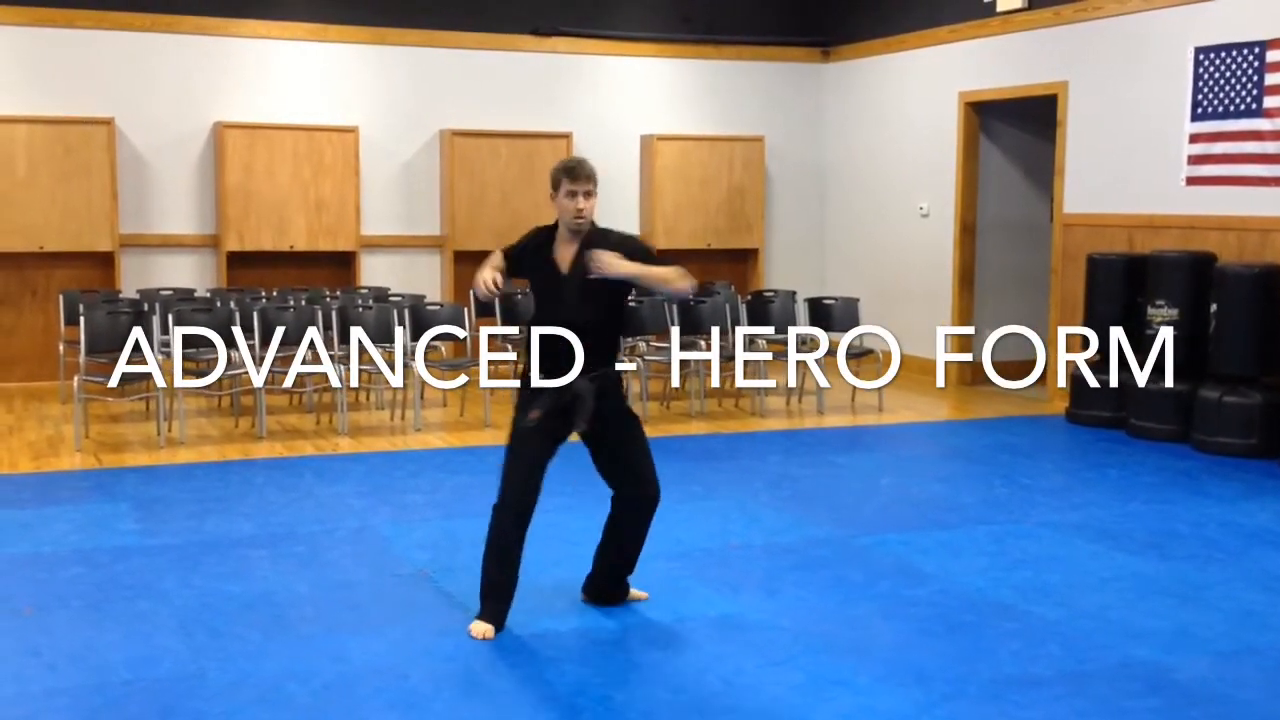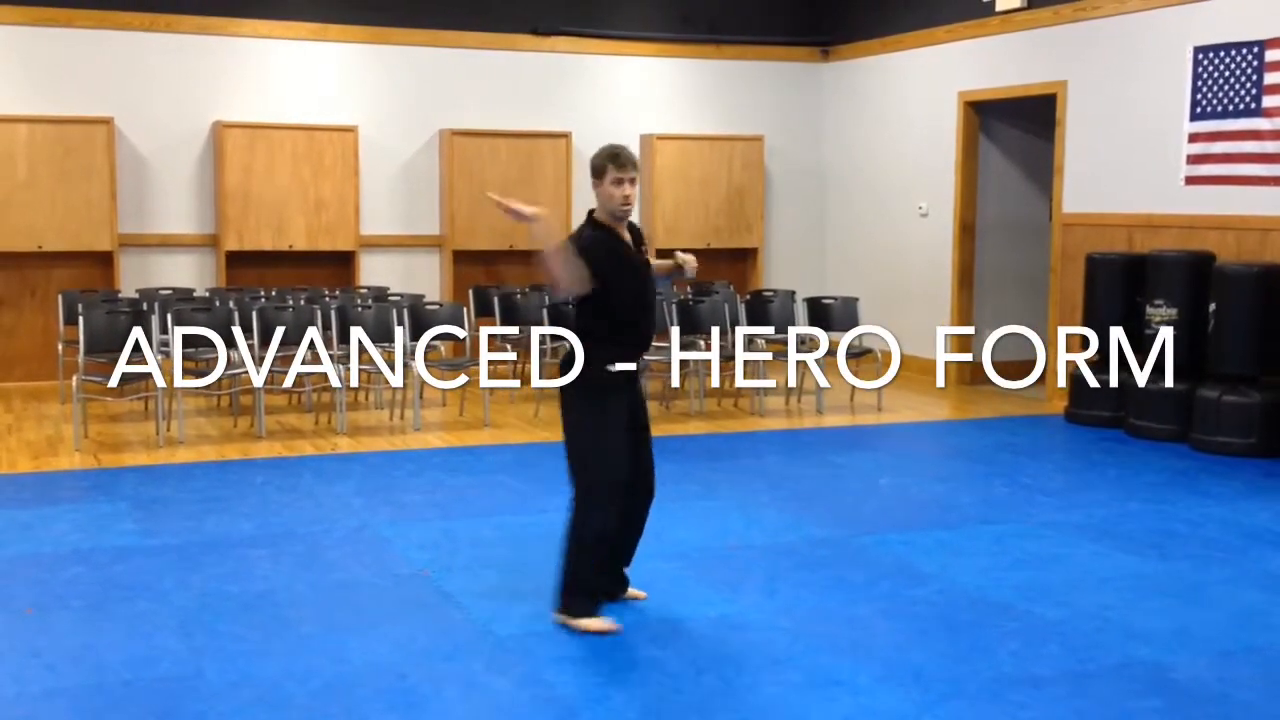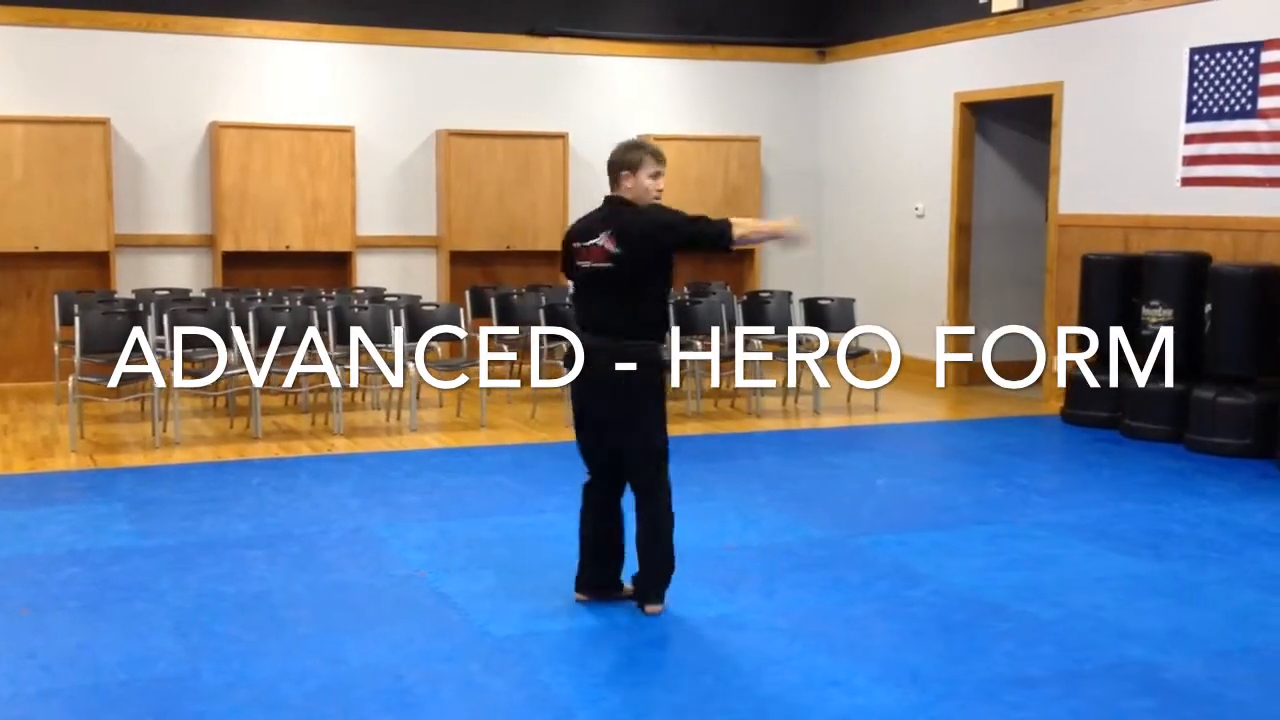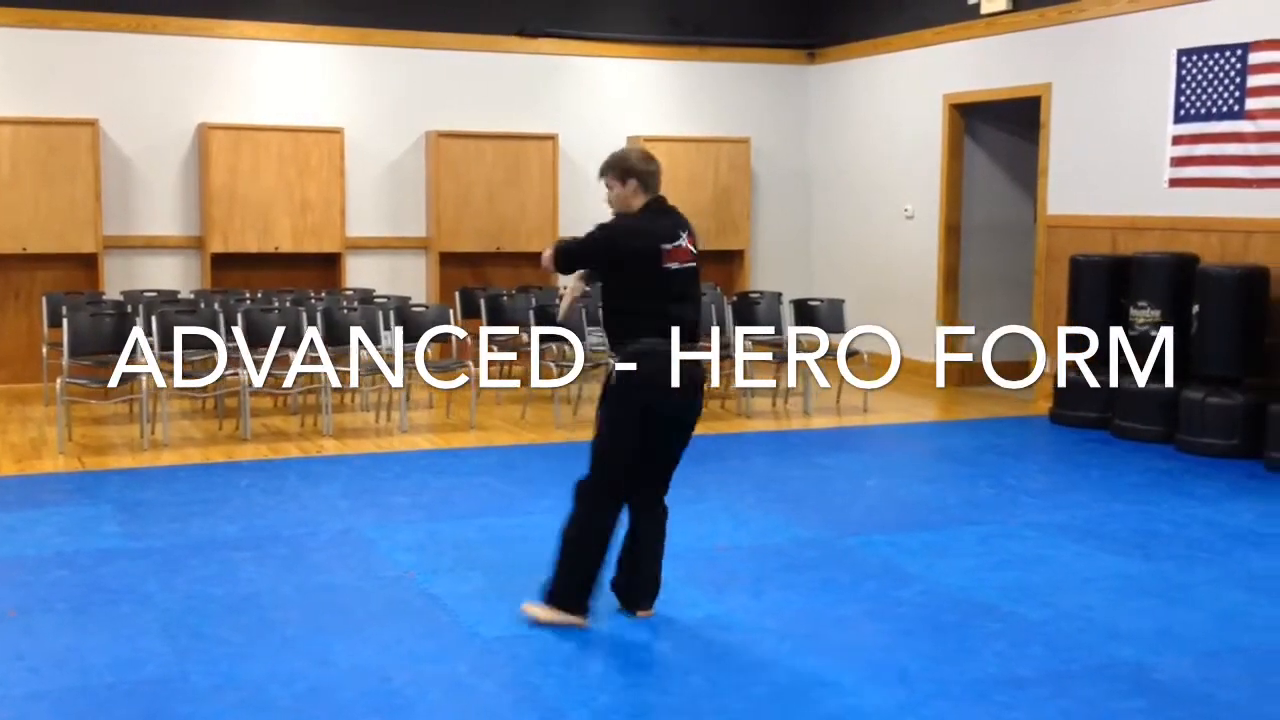
dt=0.3s
person 1, frame 1
left shoulder: (617, 245)
right shoulder: (538, 242)
left elbow: (681, 283)
right elbow: (503, 257)
left wrist: (629, 270)
right wrist: (489, 271)
left hip: (601, 388)
right hip: (545, 387)
left knee: (640, 491)
right knee: (516, 498)
left ankle: (606, 585)
right ankle: (491, 611)
person 1, frame 2
left shoulder: (631, 233)
right shoulder: (589, 239)
right elbow: (571, 286)
left wrist: (675, 264)
right wrist: (542, 226)
left hip: (623, 376)
right hip: (593, 381)
left knee: (638, 485)
right knee: (602, 488)
left ankle: (606, 580)
right ankle: (578, 602)
person 1, frame 3
left shoulder: (579, 230)
right shoulder: (655, 222)
right elbow: (736, 233)
right wrist: (782, 228)
left hip: (590, 366)
right hip: (631, 367)
left knee: (603, 479)
right knee: (653, 483)
left ankle: (593, 581)
right ankle: (652, 589)
person 1, frame 4
left shoulder: (619, 233)
right shoulder: (681, 228)
left elbow: (553, 260)
left wrist: (587, 269)
right wrist: (596, 270)
left hip: (639, 370)
right hip: (684, 373)
left knee: (602, 488)
right knee: (650, 489)
left ankle: (569, 600)
right ankle: (639, 593)
